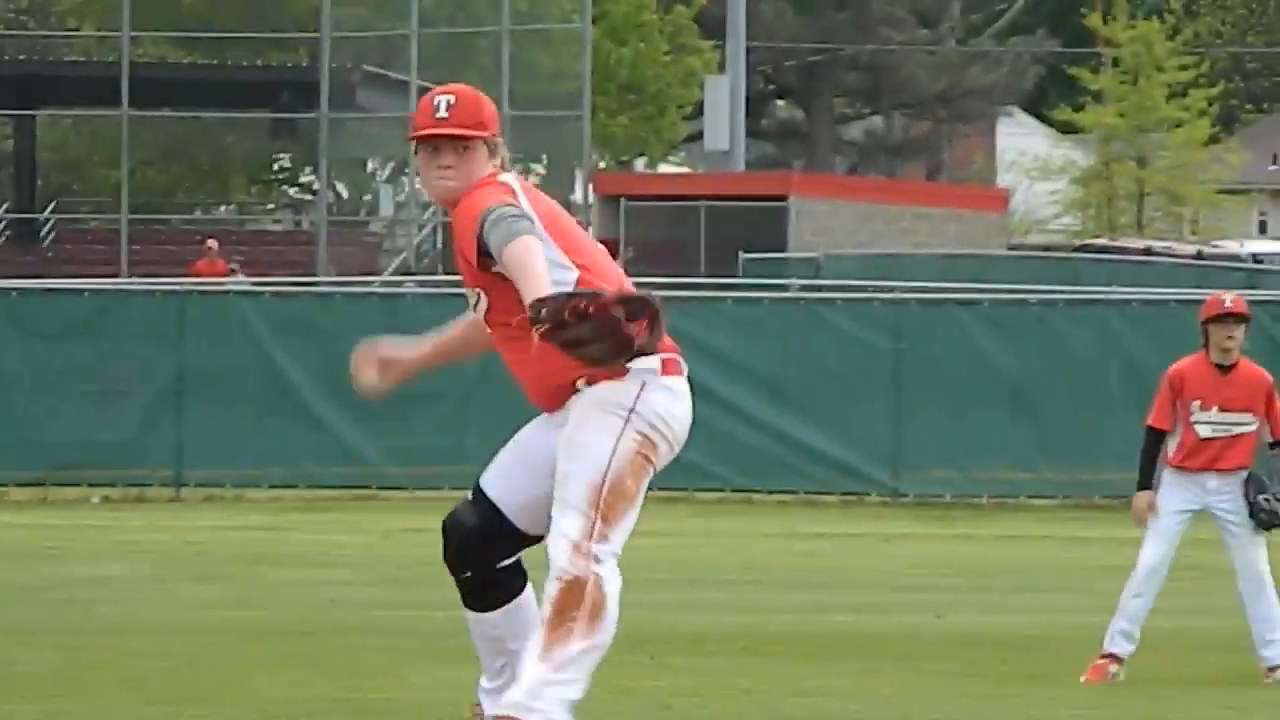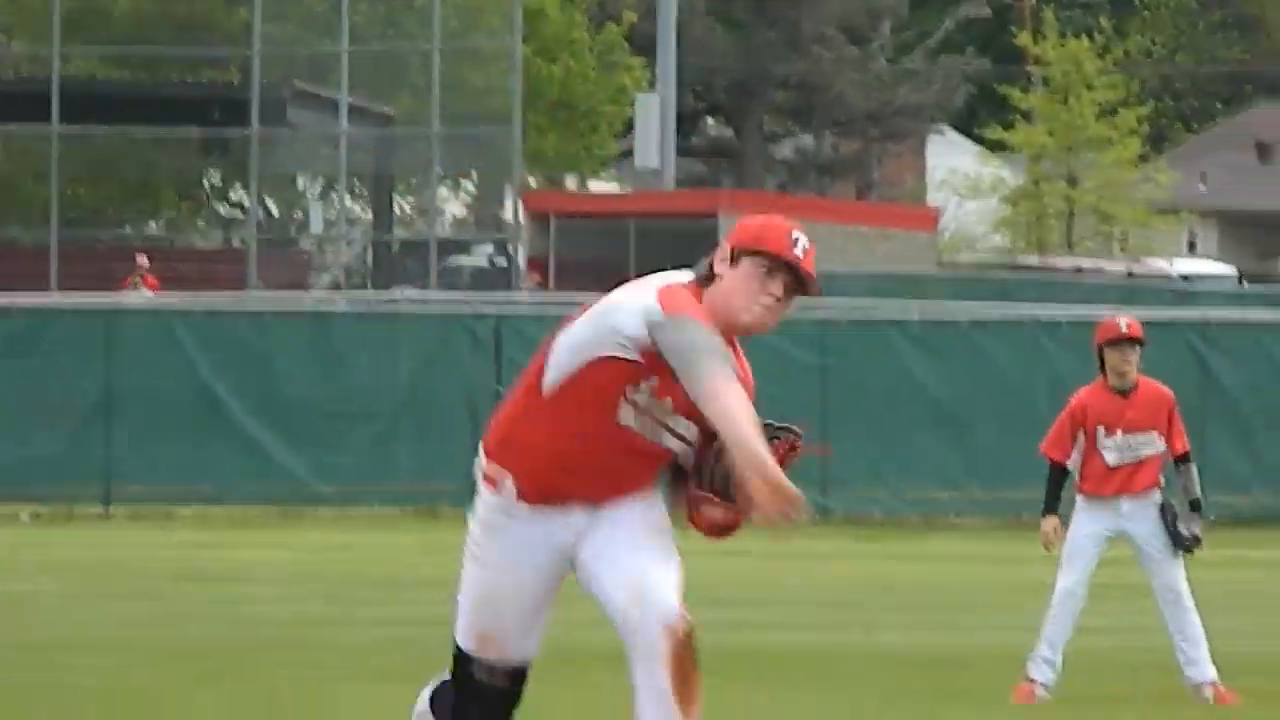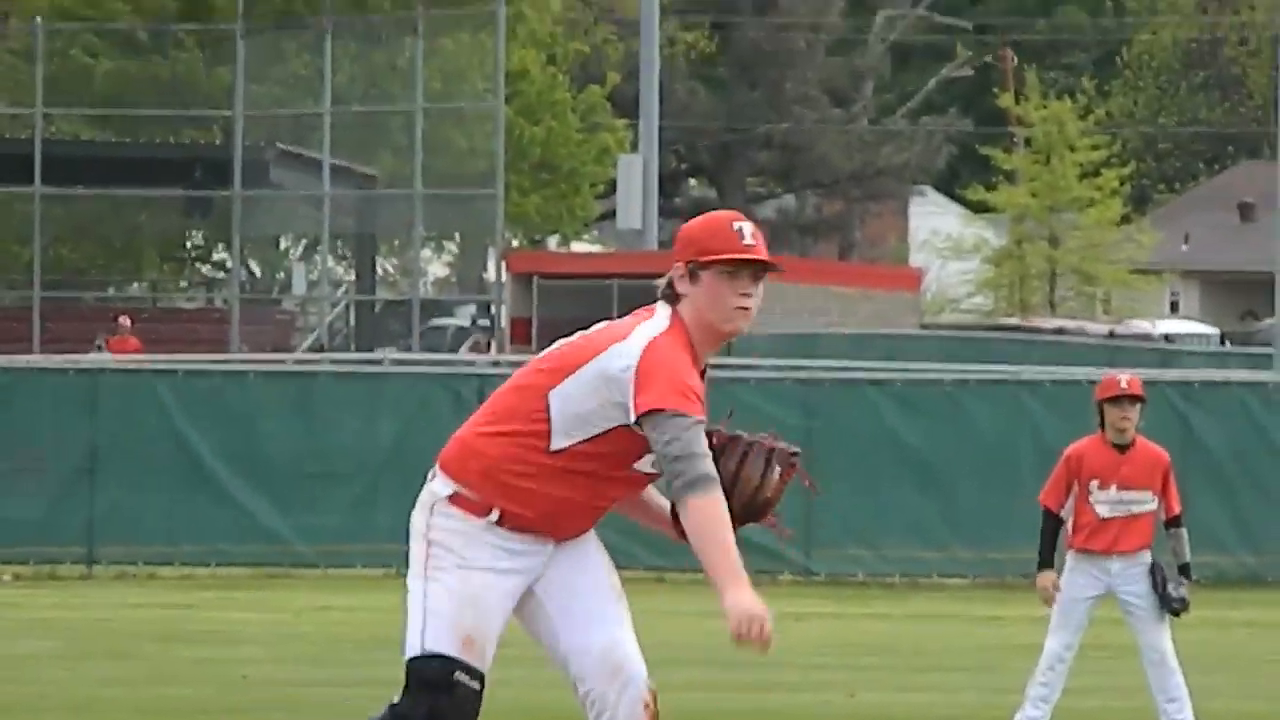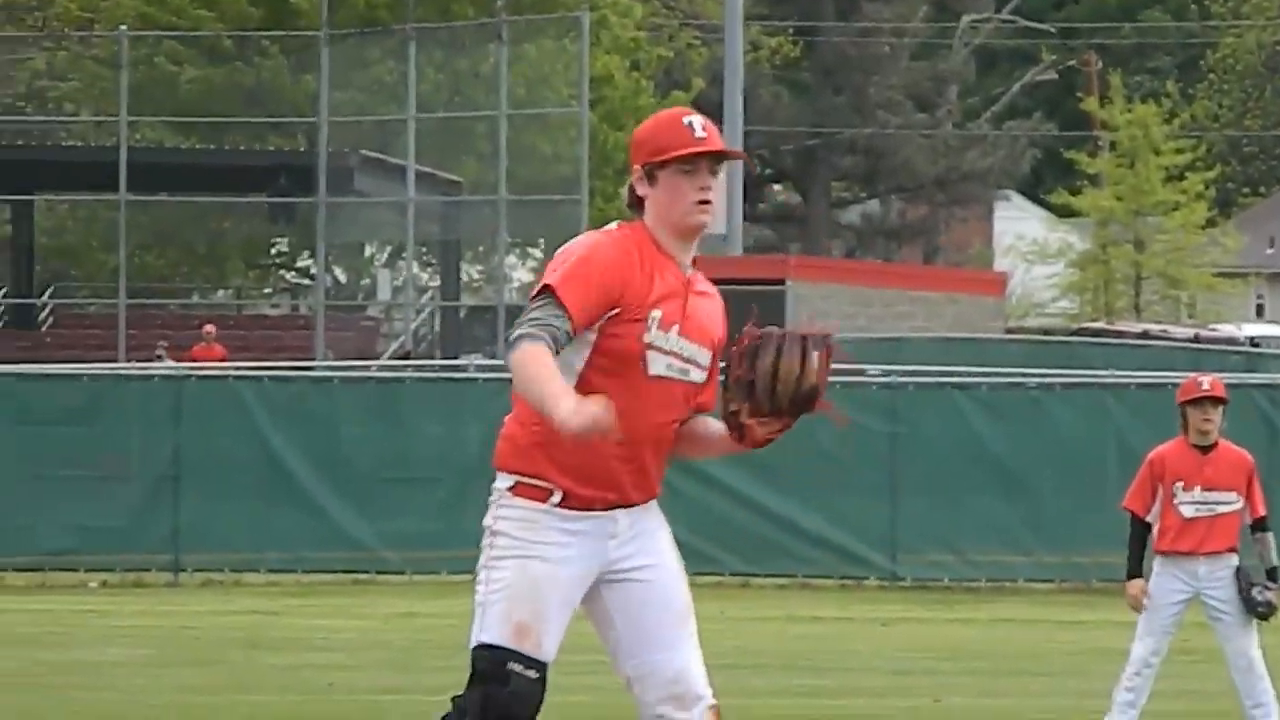
dt=0.5s
person 1, frame 1
left shoulder: (489, 199)
right shoulder: (480, 222)
left elbow: (515, 236)
right elbow: (492, 318)
left wrist: (540, 297)
right wrist: (415, 357)
left hip: (629, 393)
right hip: (575, 409)
left knee: (578, 554)
right knee: (475, 539)
person 1, frame 2
left shoulder: (735, 377)
right shoulder: (665, 301)
right elbow: (696, 355)
left wrist: (728, 496)
right wrist: (756, 461)
left hip: (622, 502)
right hip: (521, 500)
left knee: (660, 618)
person 1, frame 3
left shoulder: (672, 355)
right shoulder: (661, 353)
right elbow: (689, 476)
left wrist: (679, 524)
right wrist: (734, 587)
left hip: (561, 538)
right hip: (474, 523)
person 1, frame 4
left shoulder: (709, 305)
right shoulder: (602, 255)
right elbow: (528, 344)
left wrist: (741, 435)
right wrist: (565, 408)
left hip: (635, 523)
right hip: (541, 517)
person 2, frame 1
right shoulder: (1179, 374)
right elbow: (1155, 431)
right wrist: (1143, 486)
left hip: (1232, 485)
right hip: (1179, 482)
right knee: (1150, 566)
right ankle: (1112, 654)
person 2, frame 2
left shoulder: (1162, 398)
right shoulder: (1082, 403)
left elbow: (1181, 456)
right elbow: (1059, 459)
left wrist: (1195, 508)
right wrist: (1049, 513)
left hip: (1146, 507)
right hip: (1093, 508)
left knee: (1175, 592)
right knee: (1067, 592)
left ankle: (1205, 679)
right ankle: (1038, 677)
person 2, frame 3
left shoulder: (1158, 459)
right shoulder: (1077, 455)
left elbow: (1173, 518)
right elbow: (1053, 512)
left wrist: (1184, 572)
right wrist: (1045, 567)
left hip: (1136, 567)
right hip: (1083, 566)
left knee: (1161, 653)
right knee: (1057, 651)
person 2, frame 4
left shoulder: (1242, 461)
right shoulder: (1161, 459)
right elbow: (1140, 520)
right wrist: (1133, 575)
left hip: (1223, 570)
right hip: (1171, 569)
left knee: (1247, 658)
right knee: (1144, 656)
